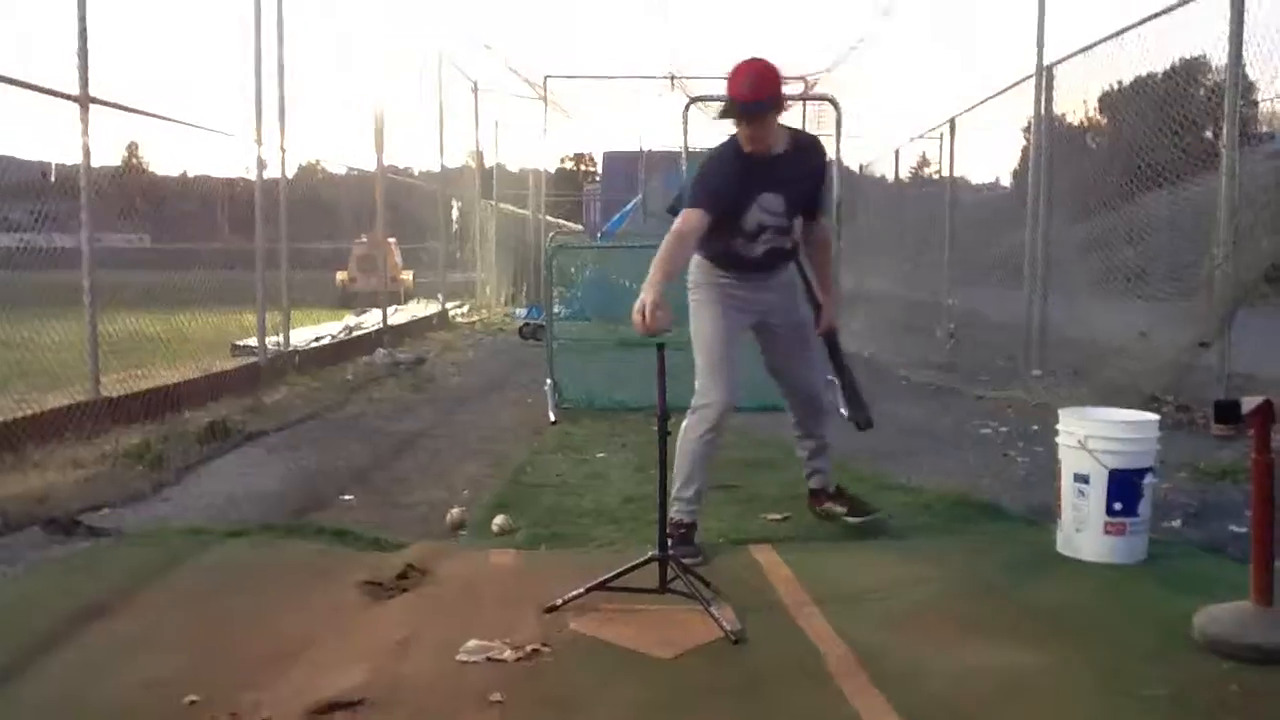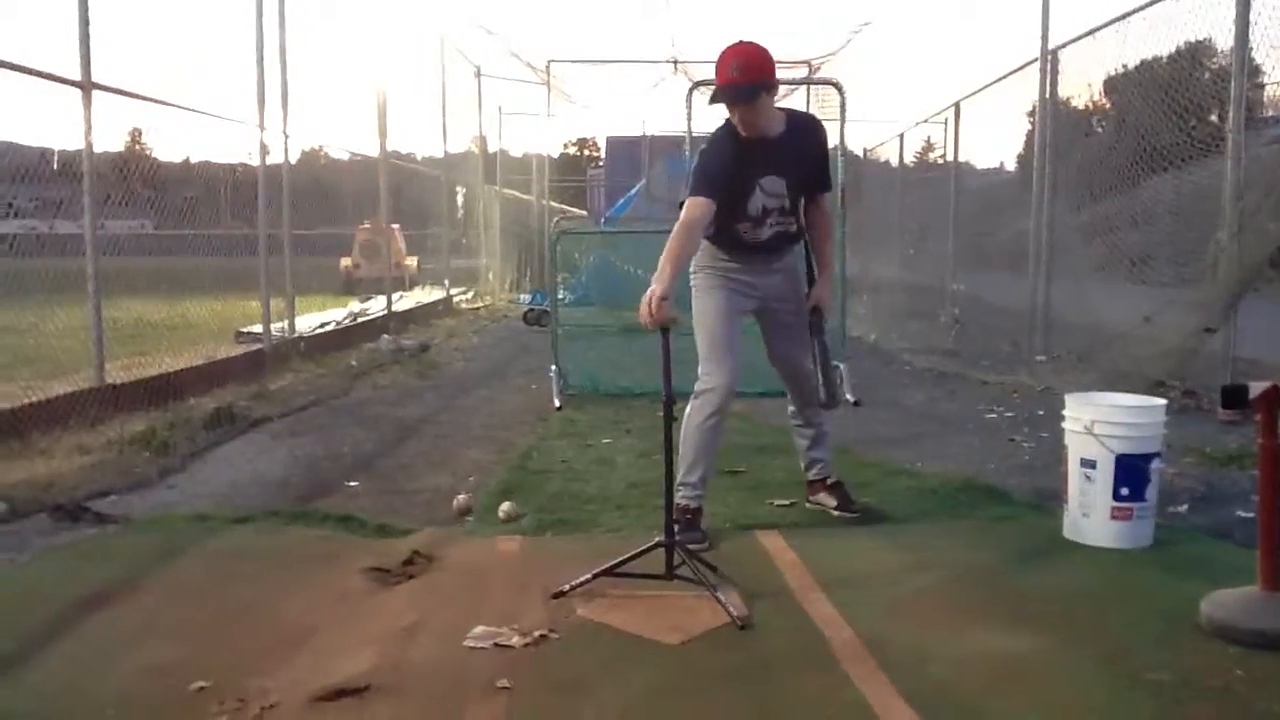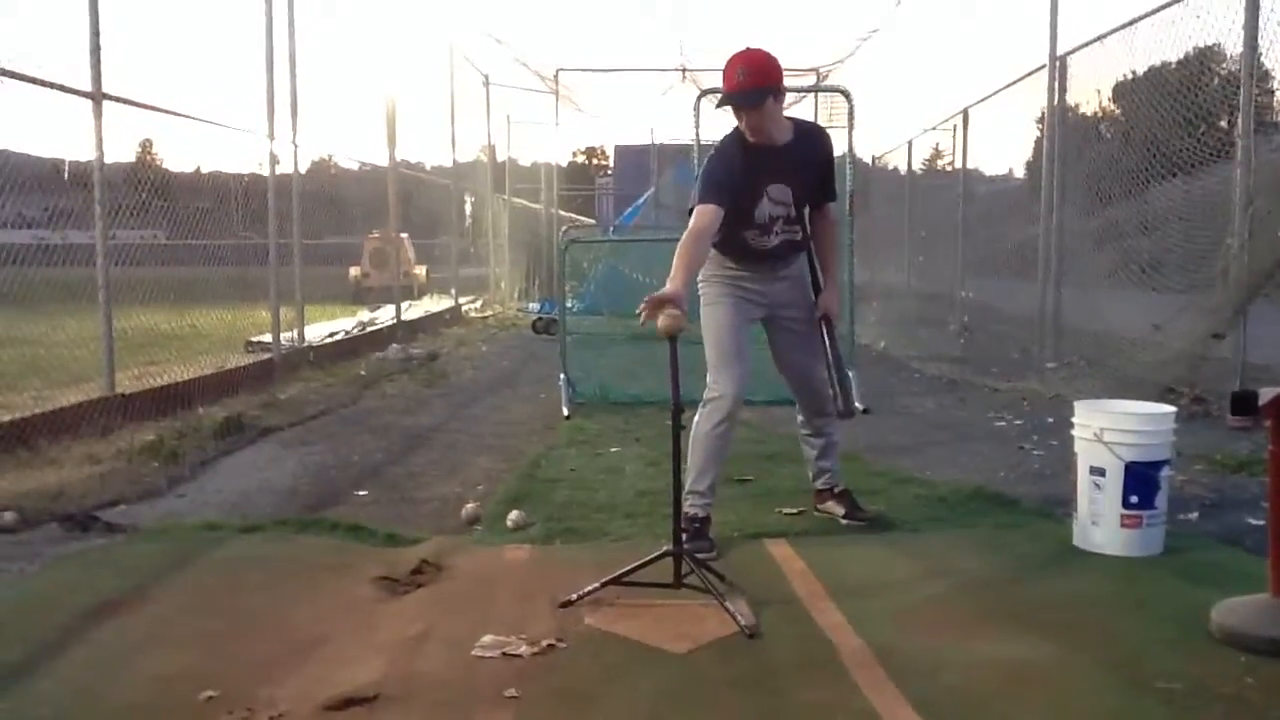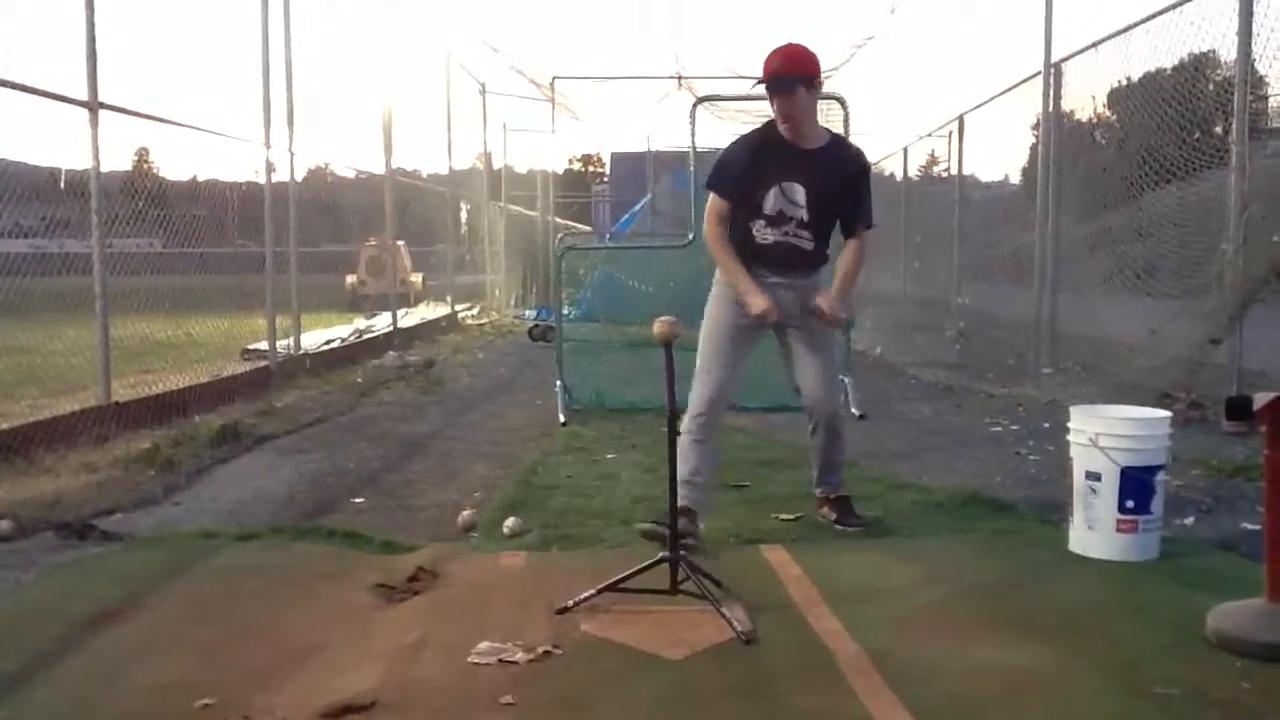
dt=0.4s
person 1, frame 1
left shoulder: (808, 155)
right shoulder: (723, 164)
left elbow: (814, 229)
right elbow: (686, 229)
left wrist: (827, 298)
right wrist: (652, 290)
left hip: (780, 281)
right hip: (719, 282)
left knee: (809, 389)
right knee: (715, 400)
left ankle: (820, 487)
right ankle: (681, 519)
person 1, frame 2
left shoulder: (808, 134)
right shoulder: (720, 151)
left elbow: (816, 206)
right elbow: (692, 220)
left wrist: (824, 277)
right wrist: (662, 280)
left hip: (783, 267)
right hip: (722, 268)
left knee: (805, 377)
right knee: (718, 384)
left ankle: (819, 478)
right ankle: (687, 504)
person 1, frame 3
left shoulder: (814, 143)
right shoulder: (727, 158)
left elbow: (823, 215)
right elbow: (701, 227)
left wrist: (831, 286)
right wrist: (676, 285)
left hip: (789, 275)
right hip: (730, 277)
left knee: (814, 386)
right knee: (726, 392)
left ankle: (826, 486)
right ankle: (694, 512)
person 1, frame 4
left shoulder: (847, 161)
right shoulder: (747, 151)
left elbow: (856, 238)
right elbow: (713, 227)
left wrist: (837, 295)
right wrist: (750, 293)
left hip: (805, 289)
right hip: (742, 283)
left knee: (825, 401)
right knee: (708, 394)
left ankle: (831, 494)
right ankle: (684, 509)
